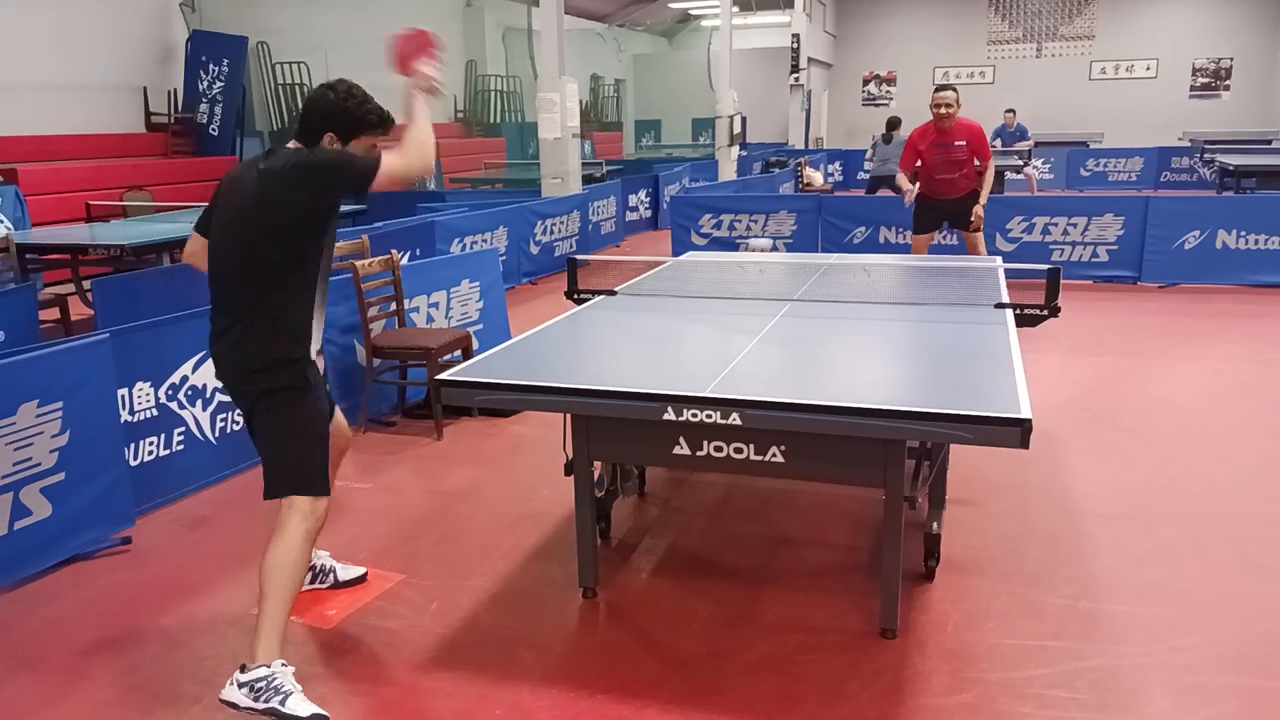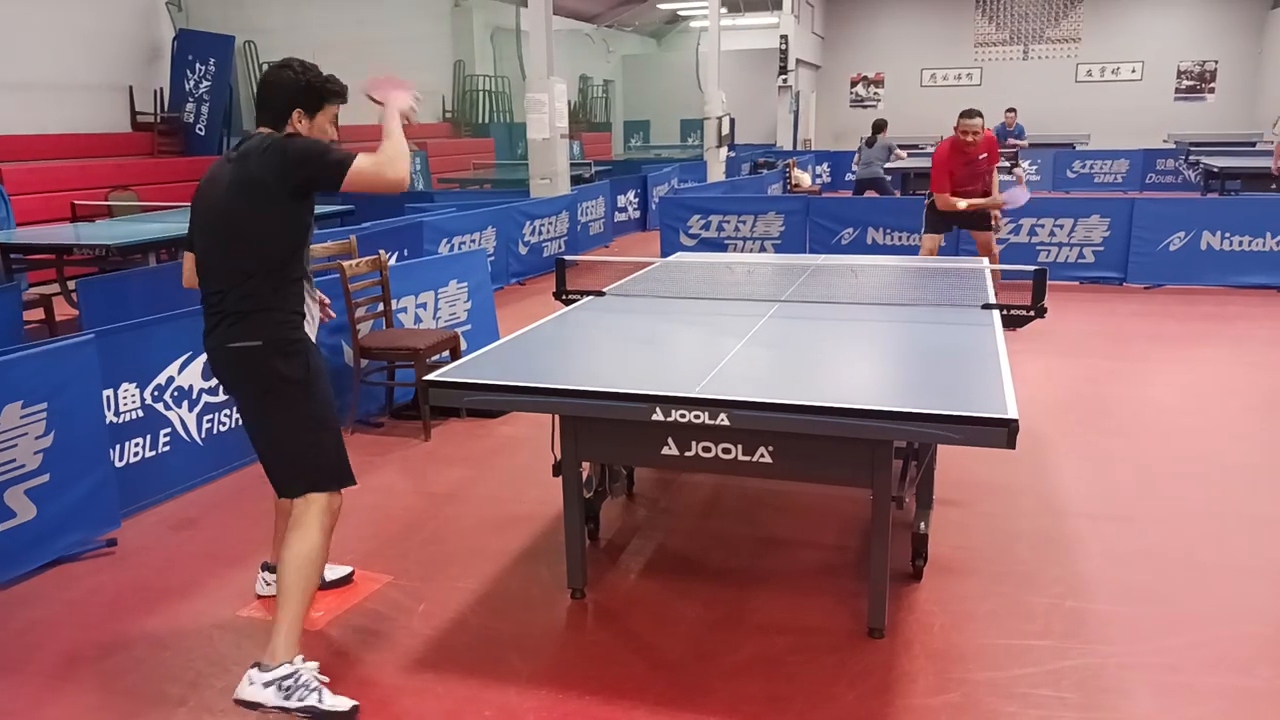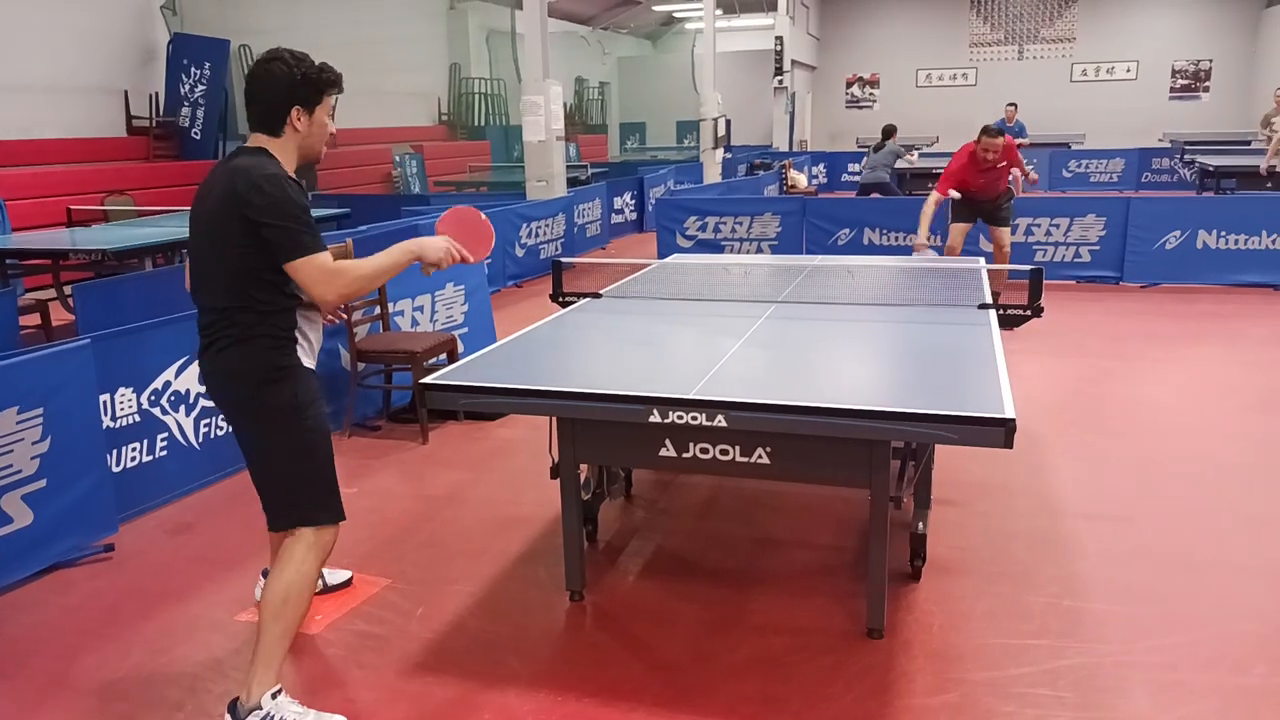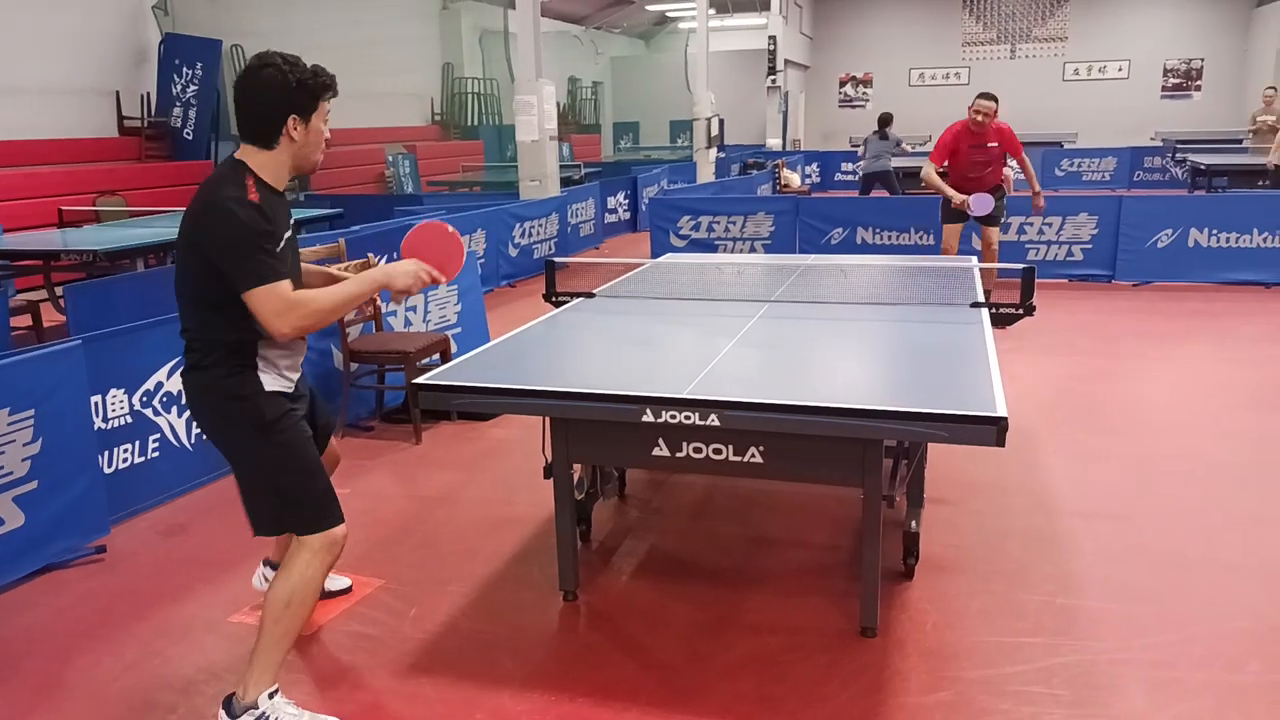
dt=0.3s
person 1, frame 1
left shoulder: (247, 175)
right shoulder: (314, 171)
left elbow: (194, 252)
right elbow: (417, 160)
right wrist: (423, 93)
left hip: (246, 350)
right hip: (274, 362)
left knee: (334, 437)
right knee: (304, 503)
left ankle: (304, 564)
person 1, frame 2
left shoulder: (219, 175)
right shoulder: (287, 154)
left elbow: (193, 273)
right elbow: (393, 174)
right wrist: (394, 110)
left hip: (232, 347)
right hip: (273, 350)
left knee: (298, 466)
right knee: (321, 494)
left ankle: (288, 569)
person 1, frame 3
left shoulder: (231, 175)
right shoulder: (268, 185)
left elbow: (214, 277)
right elbow: (328, 287)
left wrist: (298, 285)
right wrist: (416, 249)
left hip: (241, 364)
right hip: (266, 373)
left knee: (301, 481)
right knee: (315, 529)
left ankle: (283, 577)
person 1, frame 4
left shoulder: (251, 189)
right shoulder: (235, 205)
right elbow: (284, 318)
left wrist: (329, 278)
right wrist: (381, 278)
left hip: (265, 382)
right hip: (242, 393)
left knee: (323, 457)
right knee: (323, 534)
left ankle: (281, 571)
person 2, frame 1
left shoulder: (973, 130)
right shoulder: (918, 136)
left elbow: (989, 167)
right elbow: (902, 174)
left wrist: (981, 202)
right wrist: (908, 188)
left hip: (966, 198)
right hip: (930, 199)
left knee: (978, 253)
right knee: (918, 254)
person 2, frame 2
left shoulder: (990, 140)
right shoulder: (943, 154)
left elbow: (992, 169)
right elbow: (941, 202)
left wrist: (994, 205)
right wrist: (984, 202)
left hip: (980, 202)
right hip: (946, 204)
left knee: (990, 250)
right knee: (928, 250)
person 2, frame 3
left shoulder: (1007, 146)
right shoulder: (961, 162)
right elbow: (933, 199)
left wrist: (1027, 173)
right wrist: (922, 236)
left hip: (998, 198)
right hip: (966, 198)
left knee: (1003, 249)
right knee: (953, 246)
person 2, frame 4
left shoulder: (1003, 132)
right shoulder: (954, 133)
left elbow: (1022, 159)
right elbow: (927, 172)
left wrist: (1036, 191)
right wrist: (951, 194)
left hip: (991, 193)
right hip: (959, 194)
left knee: (991, 246)
right knee: (948, 247)
left ankle: (986, 297)
